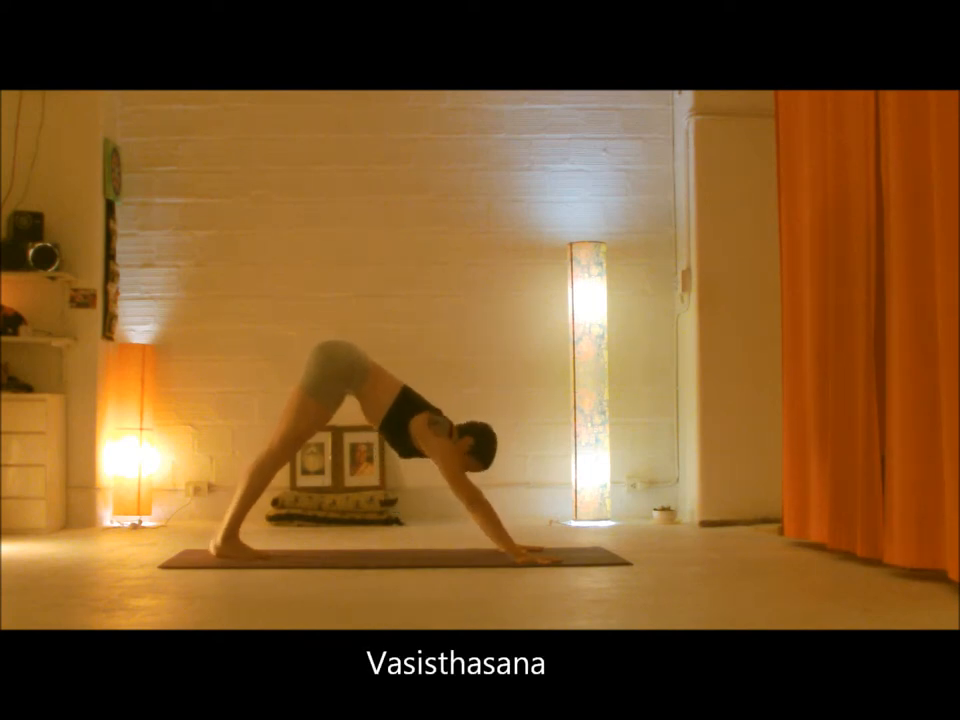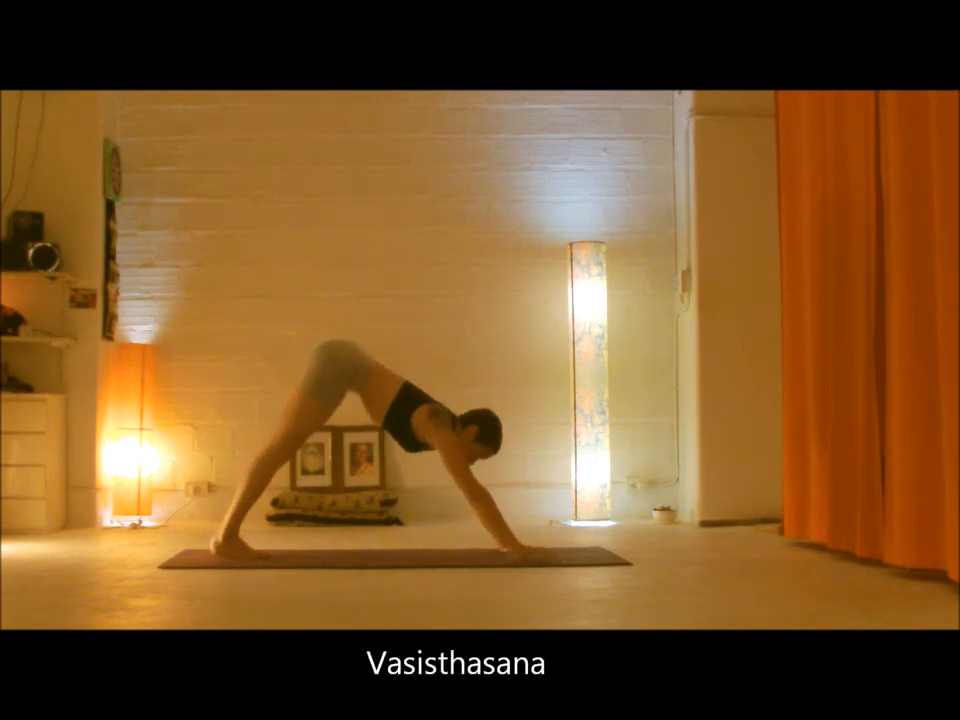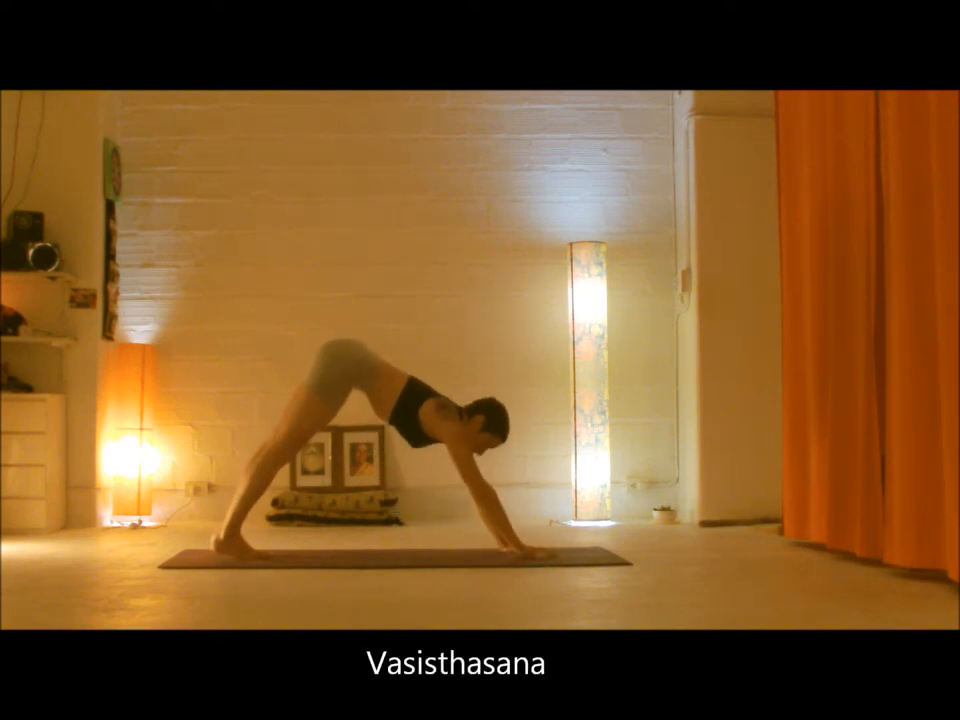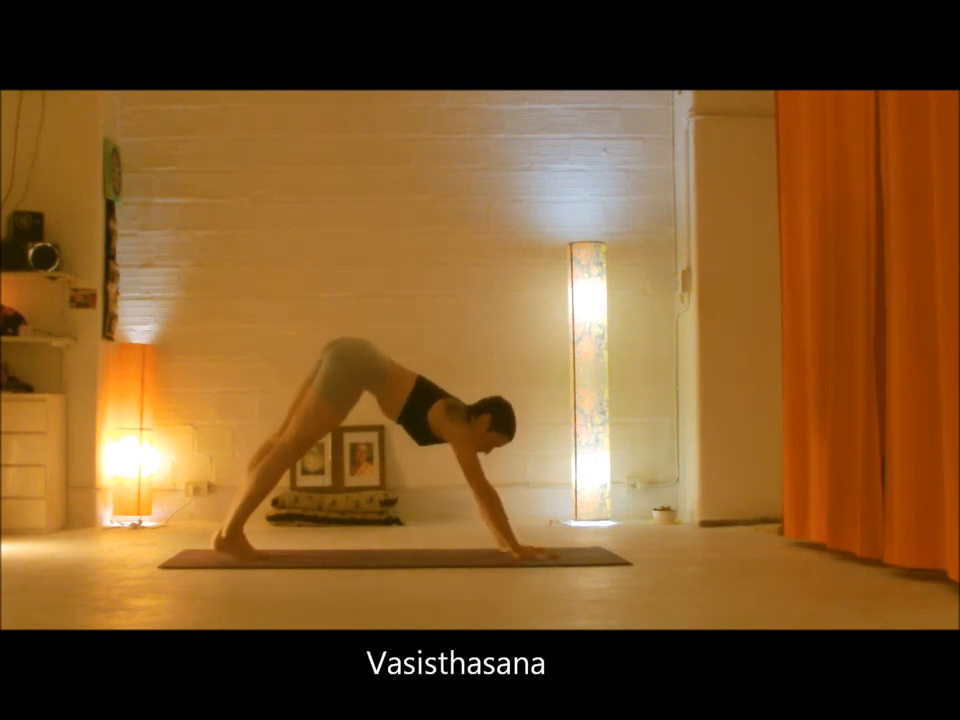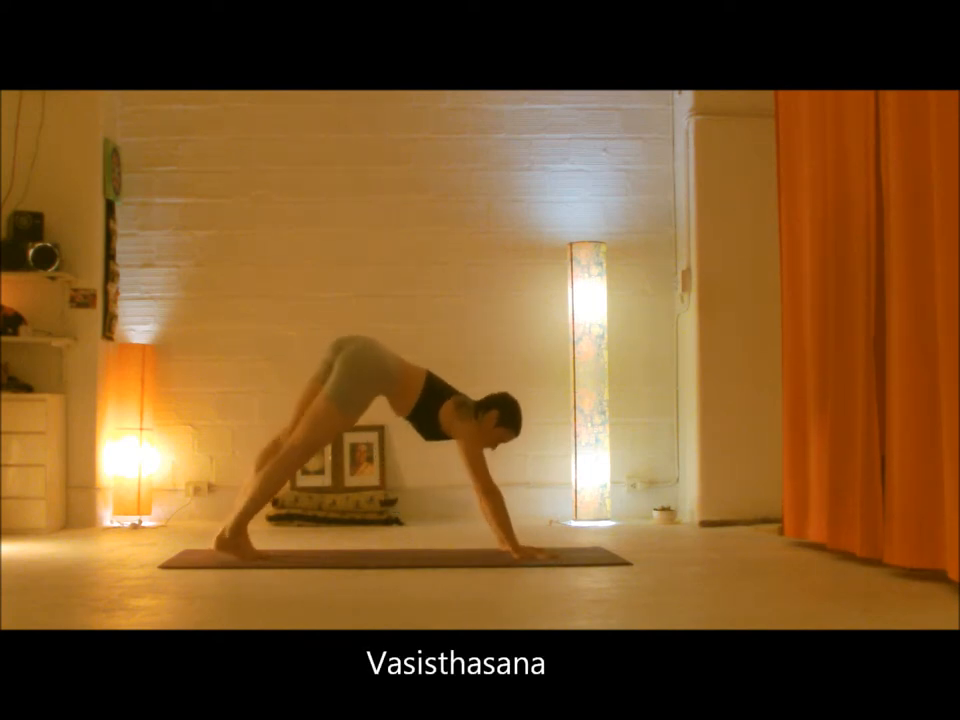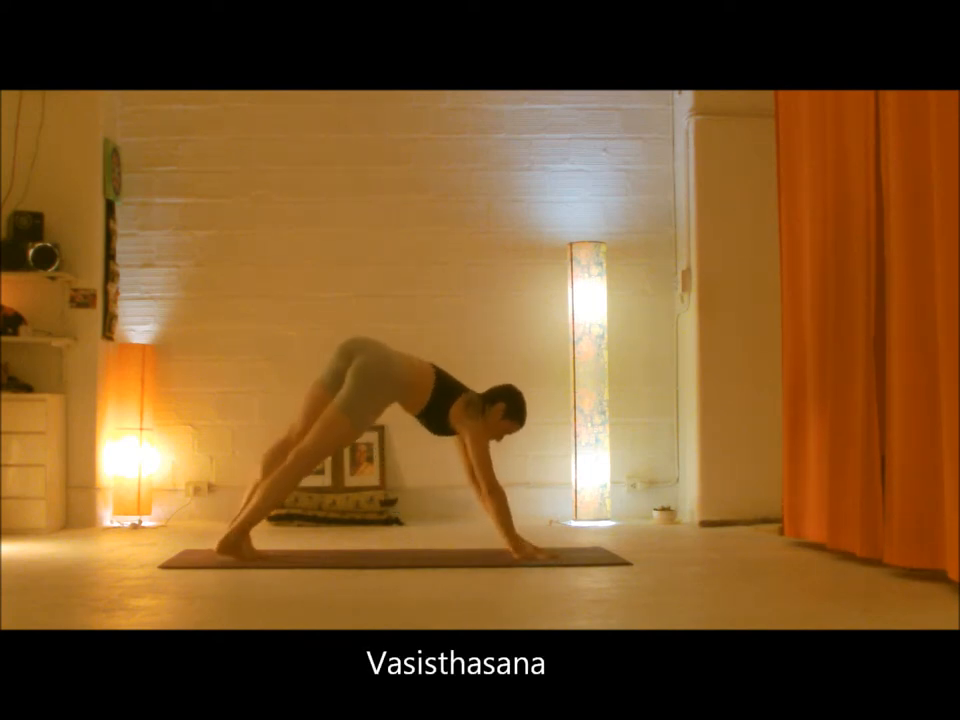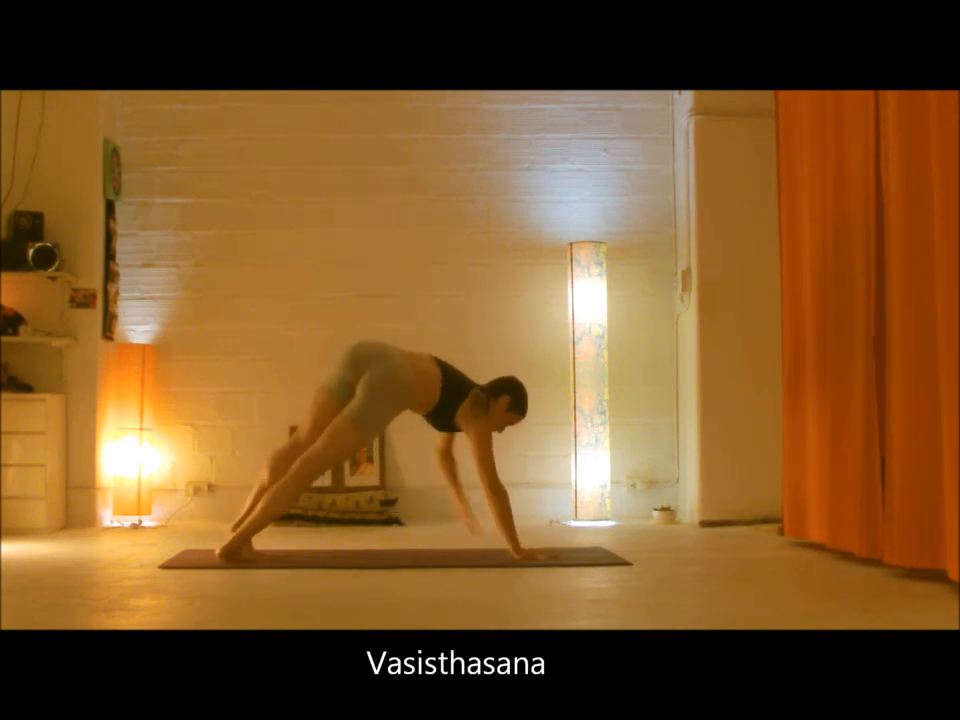
dt=0.2s
person 1, frame 1
left shoulder: (443, 436)
right shoulder: (437, 438)
left elbow: (472, 498)
right elbow: (472, 499)
left wrist: (508, 544)
right wrist: (515, 552)
left hip: (341, 367)
right hip: (337, 363)
left knee: (280, 447)
right knee: (281, 449)
left ankle: (227, 535)
right ankle: (226, 537)
person 1, frame 2
left shoulder: (447, 431)
right shoulder: (442, 430)
left elbow: (473, 493)
right elbow: (474, 492)
left wrist: (504, 540)
right wrist: (515, 546)
left hip: (340, 364)
right hip: (339, 364)
left knee: (281, 445)
right knee: (280, 448)
left ankle: (229, 535)
right ankle: (226, 536)
person 1, frame 3
left shoulder: (454, 425)
right shoulder: (451, 424)
left elbow: (478, 490)
right elbow: (479, 488)
left wrist: (501, 539)
right wrist: (517, 545)
left hip: (343, 361)
right hip: (344, 361)
left knee: (281, 440)
right knee: (284, 446)
left ankle: (230, 532)
right ankle: (227, 534)
person 1, frame 4
left shoulder: (460, 423)
right shoulder: (458, 426)
left elbow: (479, 490)
right elbow: (482, 490)
left wrist: (501, 539)
right wrist: (515, 547)
left hip: (346, 354)
right hip: (354, 363)
left knee: (283, 439)
right knee: (289, 448)
left ankle: (232, 530)
right ankle: (229, 533)
person 1, frame 5
left shoulder: (463, 416)
right shoulder: (466, 422)
left elbow: (481, 488)
right elbow: (487, 488)
left wrist: (502, 537)
right wrist: (515, 547)
left hip: (352, 350)
right hip: (364, 367)
left knee: (288, 438)
right knee: (296, 452)
left ankle: (236, 527)
right ankle: (231, 533)
person 1, frame 6
left shoulder: (464, 408)
right shoulder: (473, 419)
left elbow: (474, 477)
right elbow: (491, 488)
left wrist: (509, 533)
right wrist: (515, 546)
left hip: (356, 352)
right hip: (374, 376)
left knee: (294, 440)
right knee: (303, 458)
left ankle: (239, 526)
right ankle: (233, 537)
person 1, frame 7
left shoulder: (458, 395)
right shoulder: (478, 416)
left elbow: (444, 453)
right elbow: (493, 487)
left wrist: (461, 502)
right wrist: (516, 547)
left hip: (363, 355)
right hip: (384, 385)
left knee: (300, 445)
right knee: (309, 466)
left ankle: (241, 525)
right ankle: (236, 541)
